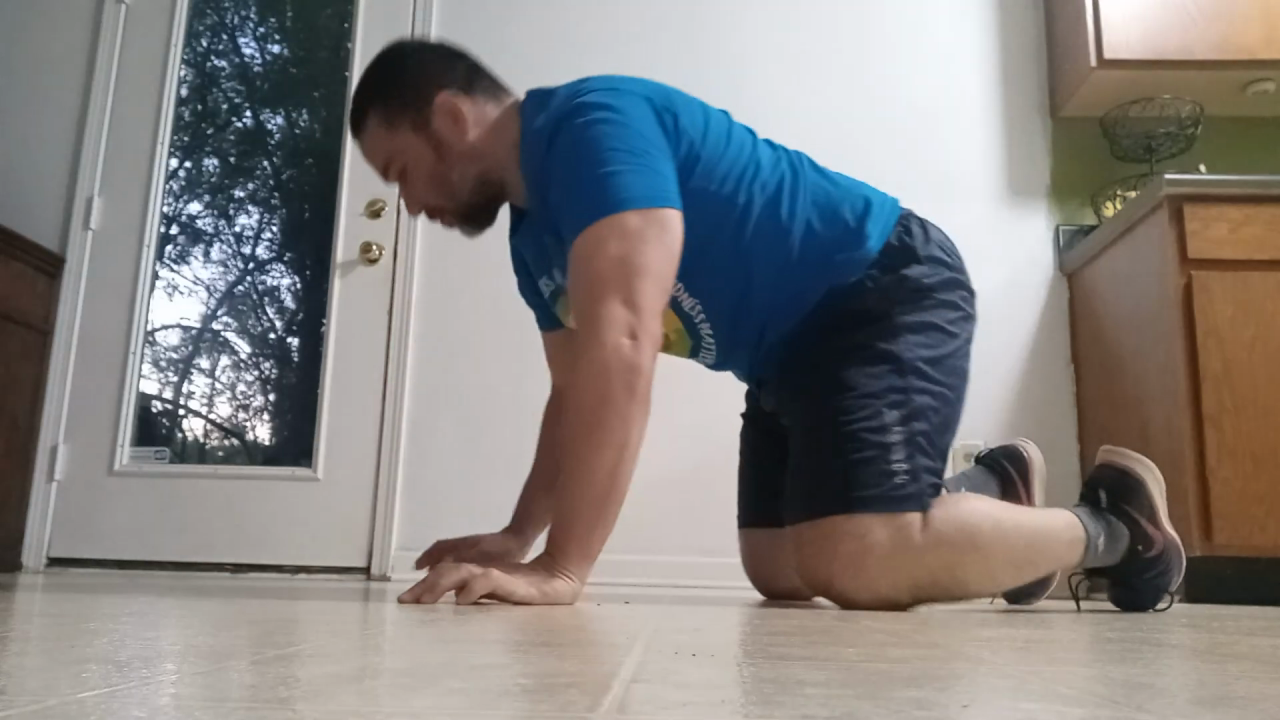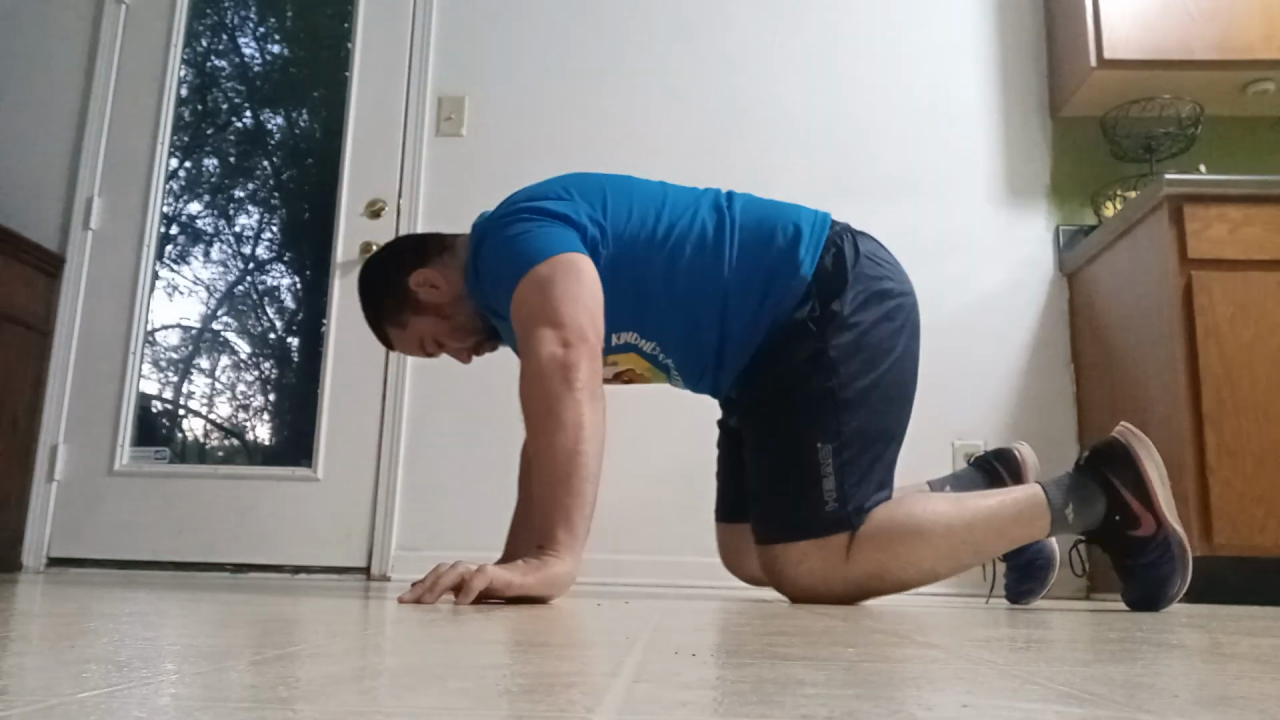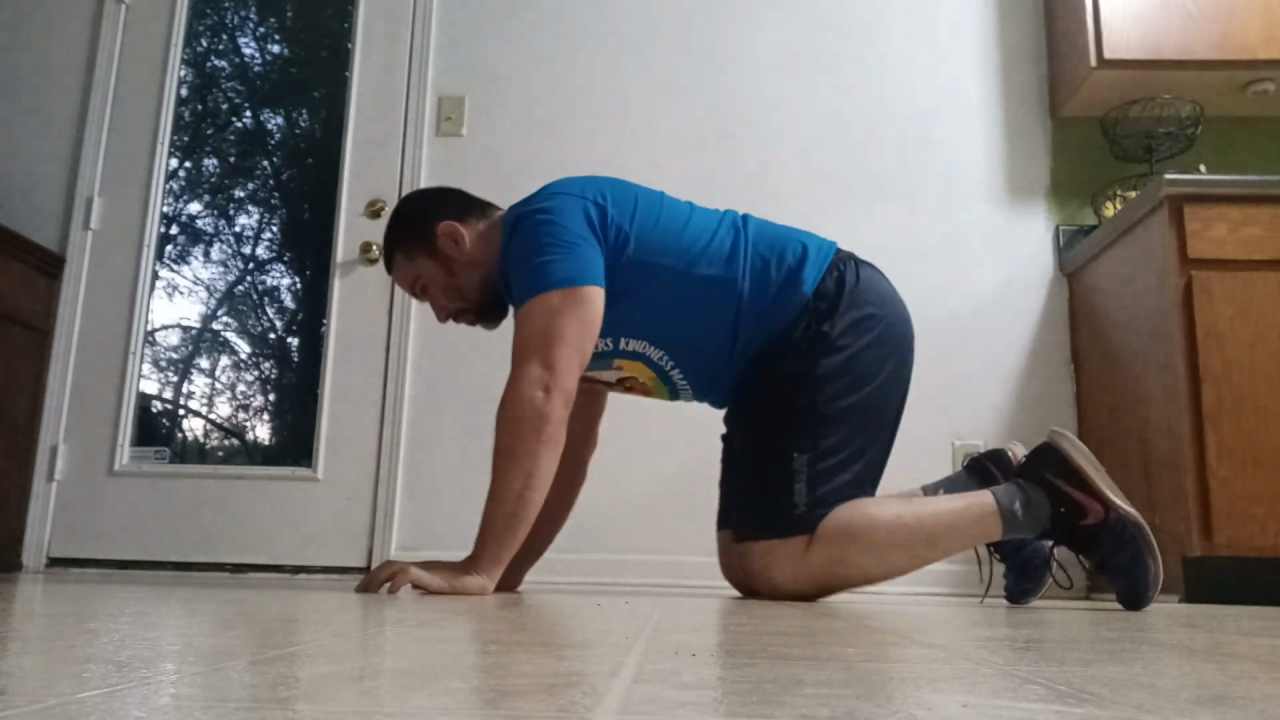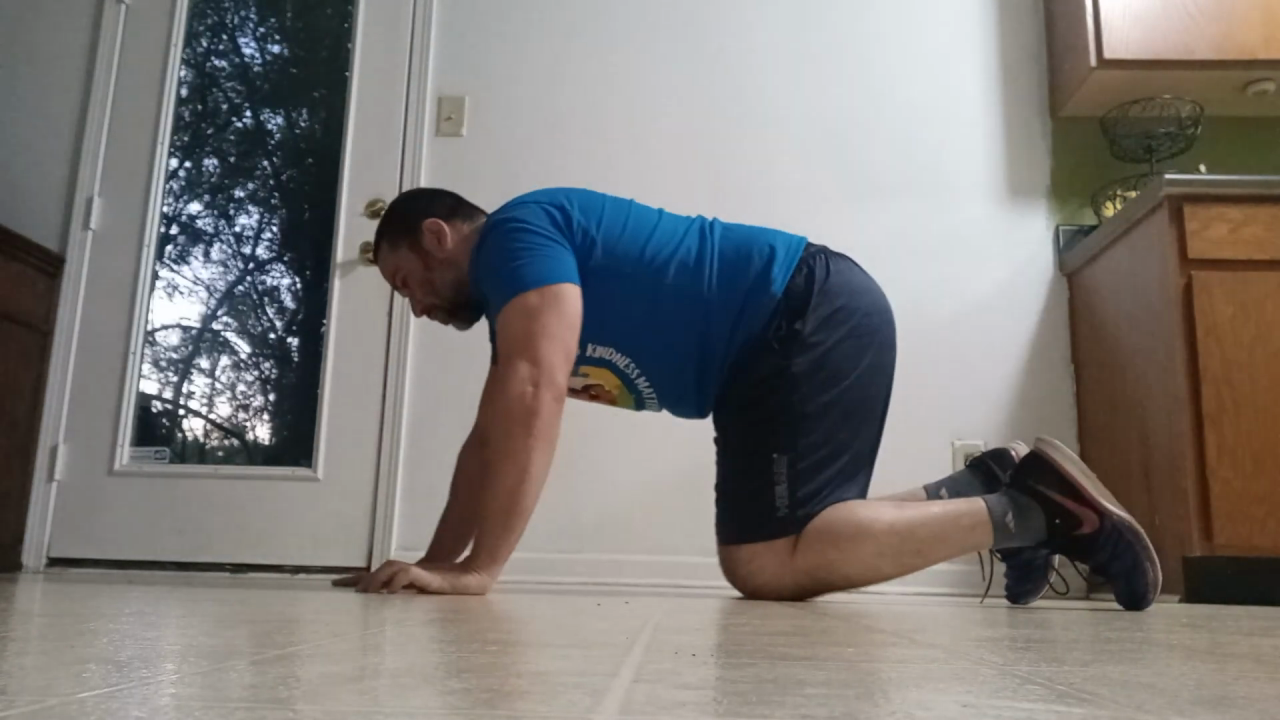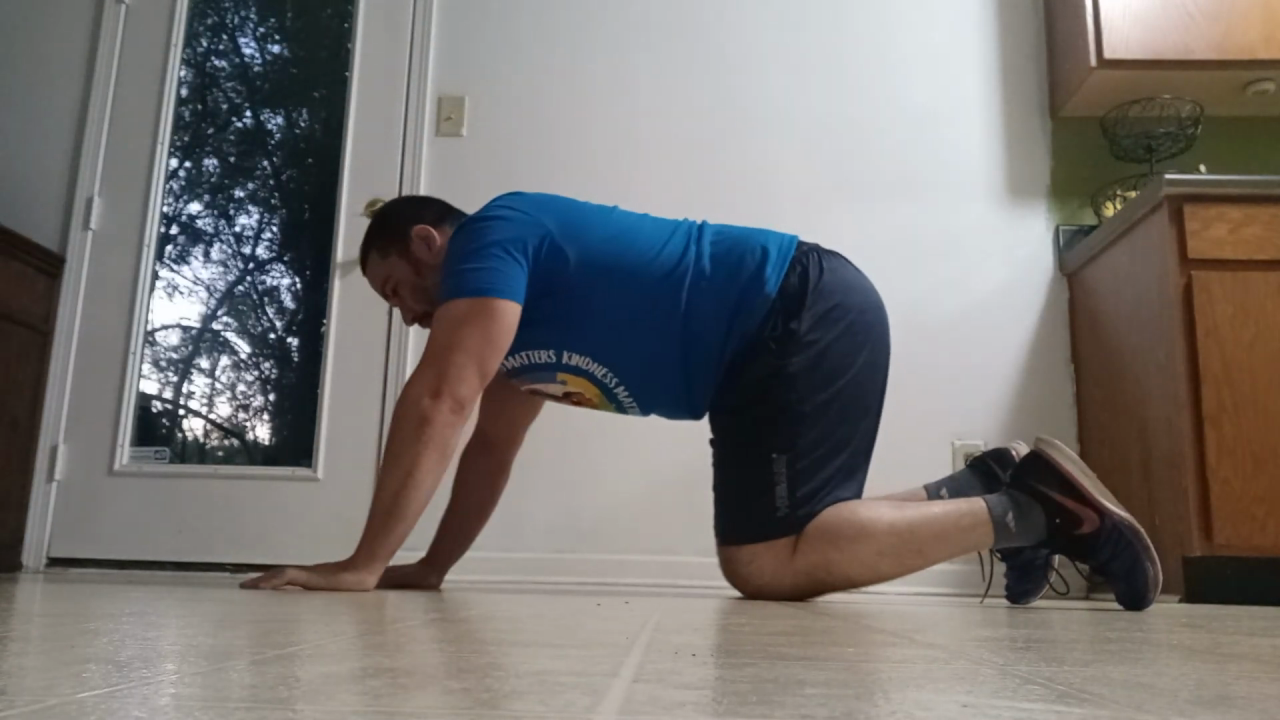
dt=1s
person 1, frame 1
left shoulder: (590, 126)
right shoulder: (534, 237)
left elbow: (619, 347)
right elbow: (580, 396)
left wrist: (560, 568)
right wrist: (515, 540)
left hip: (889, 290)
right hip: (797, 346)
left knee: (859, 561)
right knee: (780, 570)
left ankle: (1108, 524)
right ankle: (991, 486)
person 1, frame 2
left shoulder: (513, 239)
right shoulder: (522, 287)
left elbow: (564, 367)
right elbow: (552, 426)
left wrist: (555, 555)
right wrist: (512, 564)
left hip: (836, 303)
right hip: (781, 339)
left knee: (813, 564)
right knee: (749, 553)
left ankle: (1092, 494)
right ankle: (991, 486)
person 1, frame 3
left shoulder: (547, 226)
right shoulder: (547, 279)
left elbow: (539, 399)
right elbow: (568, 444)
left wrist: (482, 570)
right wrist: (510, 571)
left hip: (837, 325)
right hip: (793, 354)
left knee: (781, 563)
right knee: (747, 564)
left ankle: (1038, 496)
right ankle: (982, 490)
person 1, frame 4
left shoulder: (516, 236)
right shoulder: (524, 300)
left elbow: (533, 397)
right elbow: (493, 437)
left wrist: (477, 568)
right wrist: (433, 562)
left hip: (815, 318)
right hip: (791, 340)
left knee: (767, 562)
right knee: (778, 549)
left ankle: (1029, 507)
right ankle: (987, 487)
person 1, frame 5
left shoulder: (492, 237)
right shoulder: (511, 312)
left elbow: (438, 402)
right elbow: (490, 447)
left wrist: (367, 563)
right wrist: (429, 568)
left hip: (806, 316)
right hip: (789, 337)
left knee: (767, 562)
right knee: (776, 548)
left ankle: (1025, 508)
right ankle: (989, 486)
